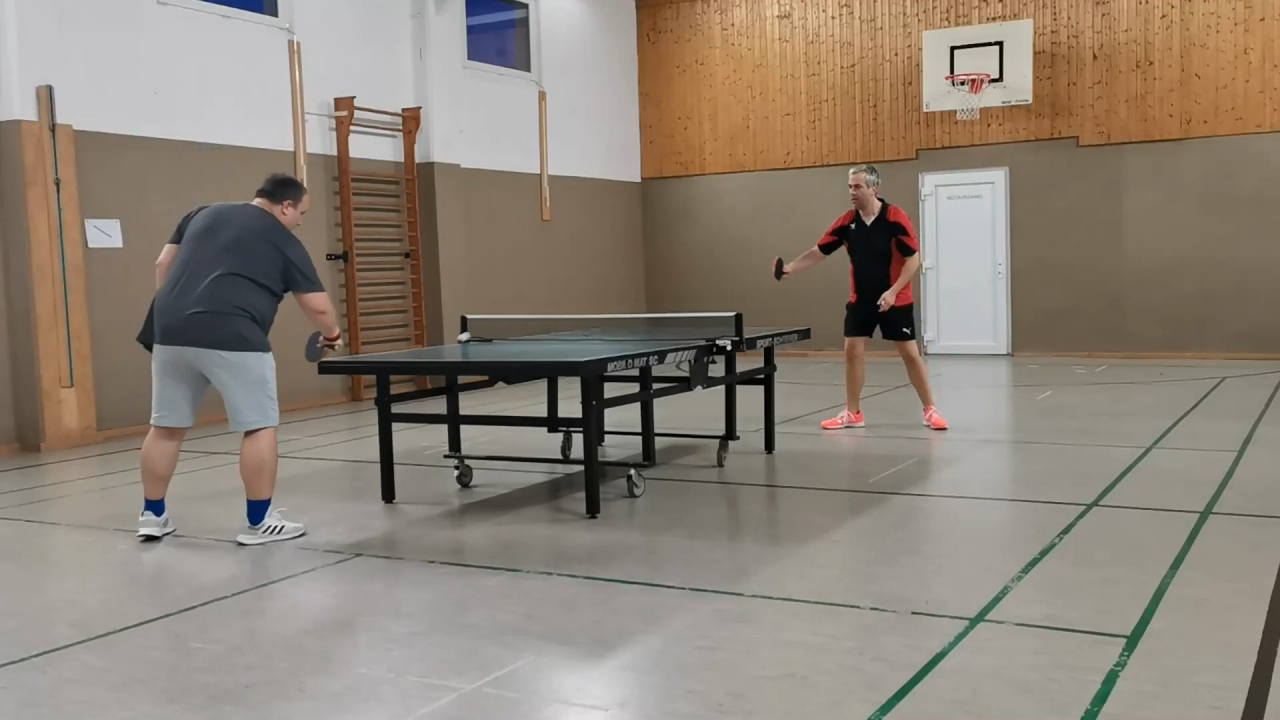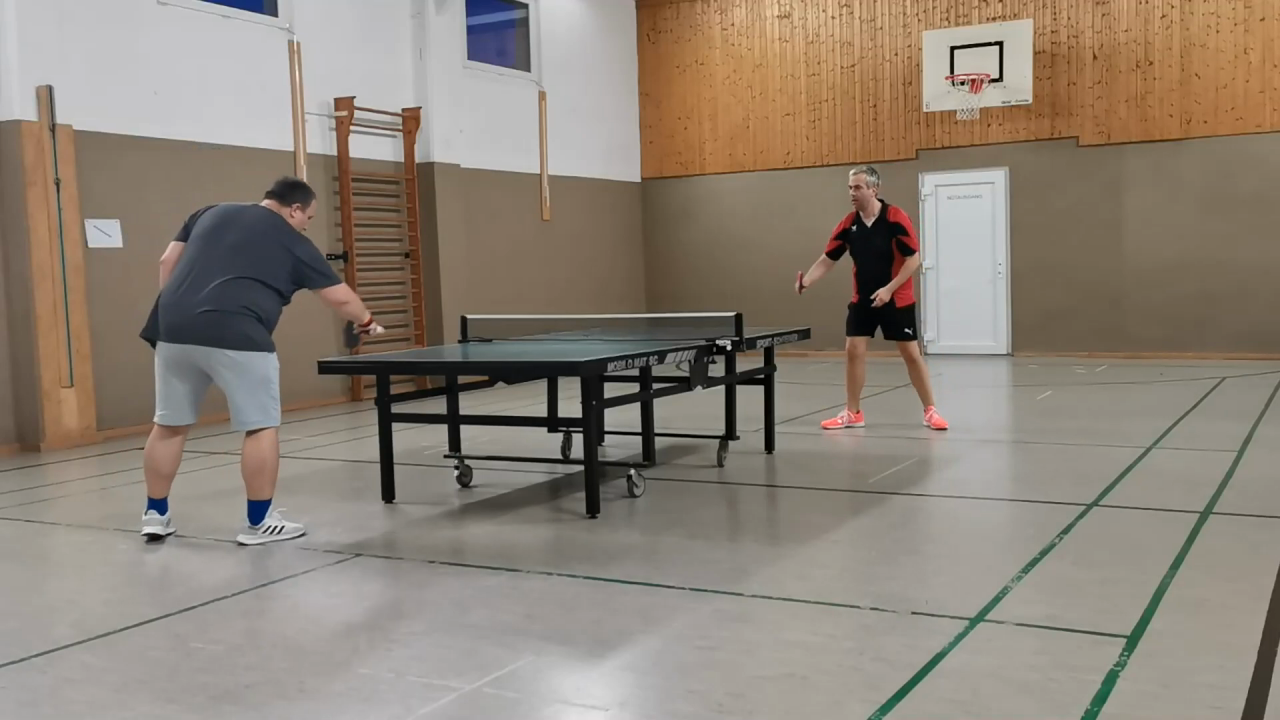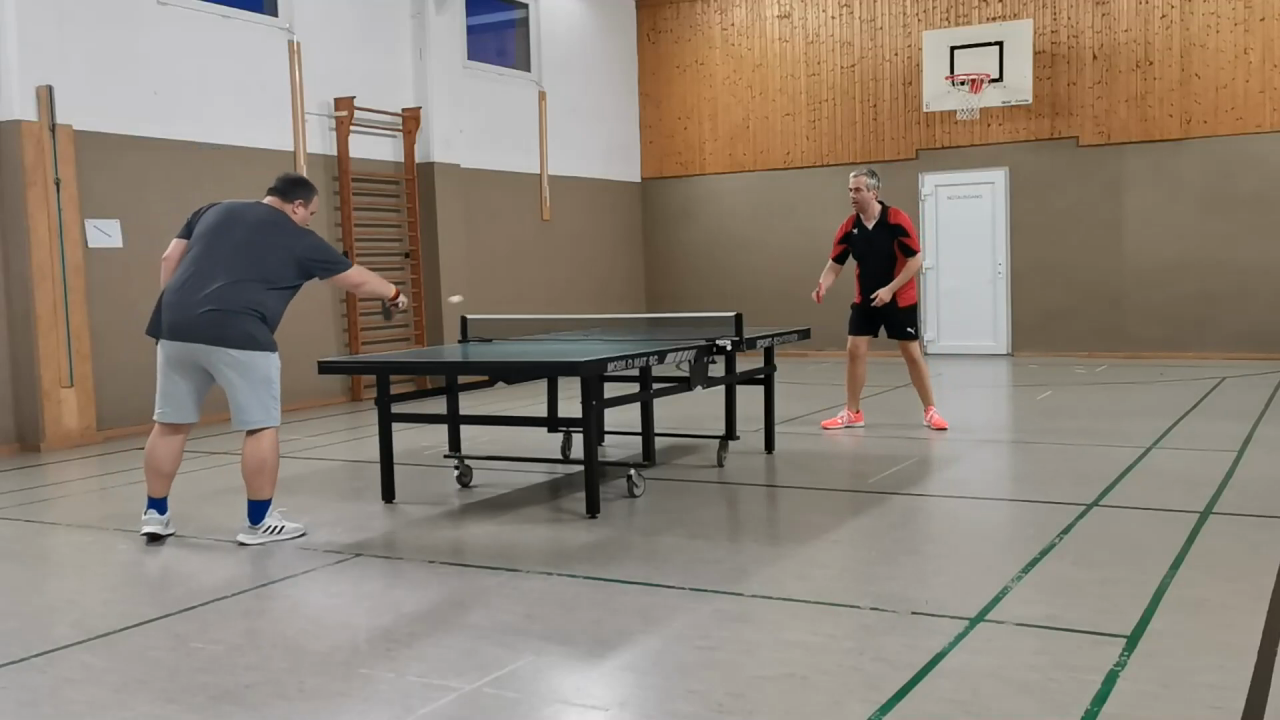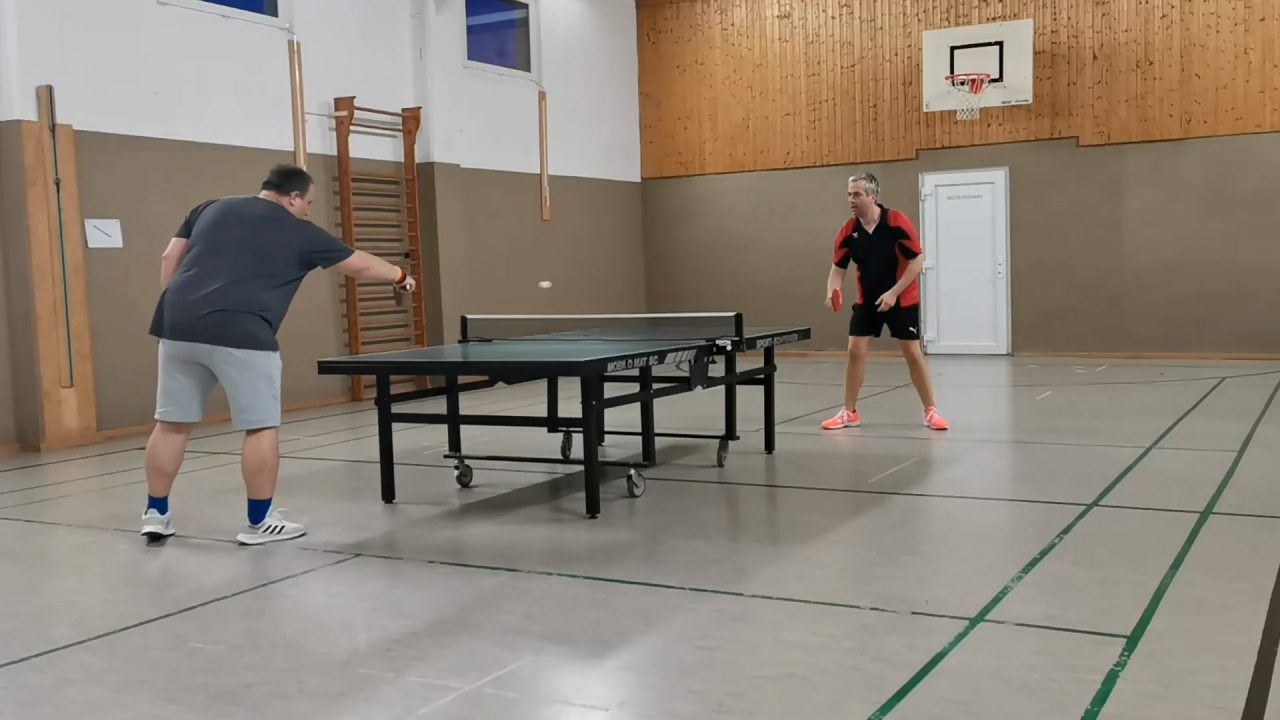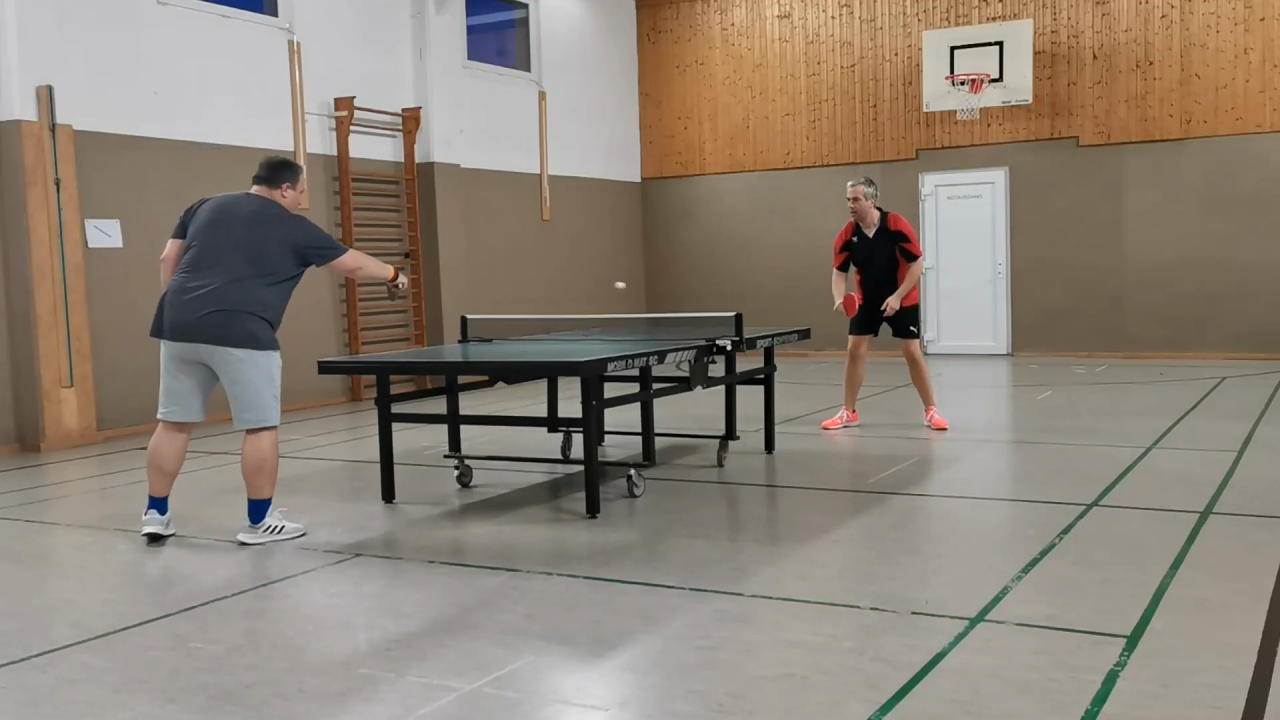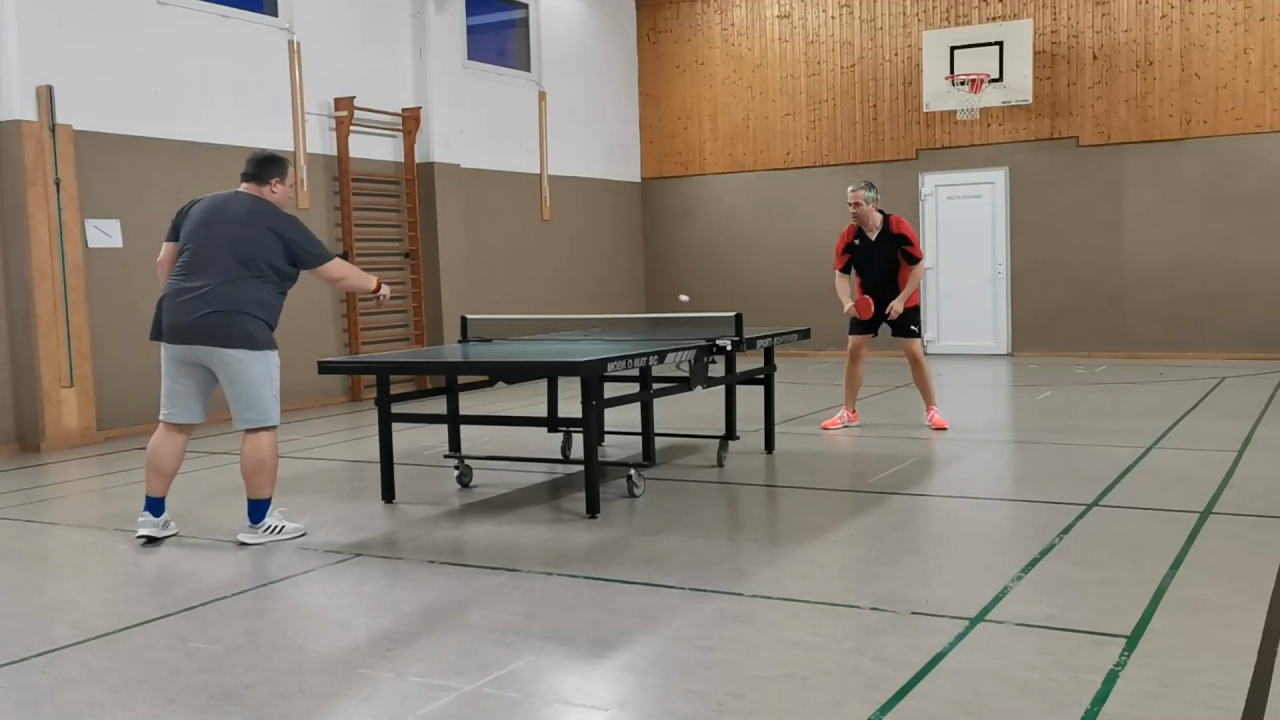
dt=0.1s
person 1, frame 1
left shoulder: (203, 214)
right shoulder: (283, 241)
left elbow: (164, 265)
right elbow: (318, 305)
right wrist: (332, 335)
left hip: (170, 333)
right hip: (232, 339)
left knee: (166, 426)
right knee: (259, 427)
left ankle: (152, 515)
right ankle: (260, 522)
person 1, frame 2
left shoulder: (211, 214)
right shoulder: (291, 242)
left elbow: (168, 261)
right elbow: (338, 294)
right wrist: (367, 322)
left hip: (175, 330)
right hip: (234, 338)
left knee: (169, 425)
right knee: (260, 427)
left ankle: (156, 515)
right ankle: (260, 522)
person 1, frame 3
left shoulder: (213, 212)
right shoulder: (298, 239)
left elbow: (170, 259)
right elbow: (354, 278)
right wrist: (393, 293)
left hip: (177, 329)
right hip: (238, 336)
left knee: (170, 423)
right knee: (261, 427)
left ankle: (155, 514)
right ankle: (259, 522)
person 1, frame 4
left shoulder: (210, 209)
right shoulder: (298, 232)
left elbow: (170, 258)
right elbow: (358, 264)
left wrist: (179, 309)
right wrist: (399, 275)
left hip: (180, 328)
right hip: (239, 335)
left knee: (172, 423)
right knee: (261, 427)
left ankle: (155, 514)
right ankle: (260, 521)
person 1, frame 5
left shoulder: (204, 207)
right shoulder: (292, 227)
left elbow: (168, 260)
right elbow: (351, 264)
right wrist: (392, 274)
left hip: (181, 329)
right hip: (240, 335)
left knee: (174, 423)
right knee: (261, 426)
left ankle: (156, 514)
right ankle: (259, 521)
person 1, frame 6
left shoulder: (196, 208)
right shoulder: (282, 225)
left elbow: (166, 262)
right elbow: (334, 271)
right wrist: (375, 285)
left hip: (180, 330)
right hip: (238, 335)
left knee: (174, 423)
right knee: (260, 426)
left ankle: (152, 515)
right ankle: (259, 522)
person 2, frame 1
left shoulder: (896, 218)
right shoulder: (846, 222)
left elbow: (913, 259)
right elbow: (818, 252)
left wrist: (893, 291)
right wrist: (792, 267)
left hip: (895, 300)
right hip: (860, 300)
left knee: (910, 354)
right knee: (852, 352)
left ankle: (930, 410)
right ankle: (853, 413)
person 2, frame 2
left shoulder: (897, 218)
right shoulder: (846, 225)
left elbow: (913, 259)
right elbow: (827, 259)
left wrist: (888, 289)
right wrist: (808, 279)
left hip: (897, 300)
right hip: (862, 300)
left knee: (911, 354)
right knee: (854, 352)
left ankle: (930, 410)
right ankle: (852, 413)
person 2, frame 3
left shoulder: (897, 220)
right shoulder: (848, 227)
left elbow: (915, 260)
right elbow: (834, 265)
left wrist: (890, 289)
right wrist: (822, 286)
left hip: (899, 299)
right hip: (864, 300)
left knee: (912, 354)
right knee: (855, 352)
left ankle: (930, 411)
right ankle: (851, 412)
person 2, frame 4
left shoulder: (897, 222)
right shoulder: (847, 231)
left elbow: (916, 262)
right elbow: (838, 268)
left wrist: (893, 293)
right wrist: (832, 292)
left hip: (901, 300)
right hip: (865, 301)
left knee: (912, 354)
right knee: (855, 352)
left ankle: (930, 411)
right ankle: (849, 412)
person 2, frame 5
left shoulder: (897, 226)
right shoulder: (846, 235)
left elbow: (917, 265)
right elbow: (839, 273)
left wrist: (897, 297)
right wrist: (840, 298)
left hip: (902, 301)
right hip: (866, 302)
left knee: (913, 354)
right knee: (855, 352)
left ankle: (931, 411)
right ankle: (848, 412)
person 2, frame 6
left shoulder: (899, 228)
right shoulder: (848, 237)
left elbow: (918, 267)
right elbow: (840, 276)
left wrist: (900, 300)
right wrist: (847, 302)
left hip: (902, 302)
left knee: (914, 353)
right knee: (854, 351)
left ankle: (932, 410)
right ankle: (849, 412)
